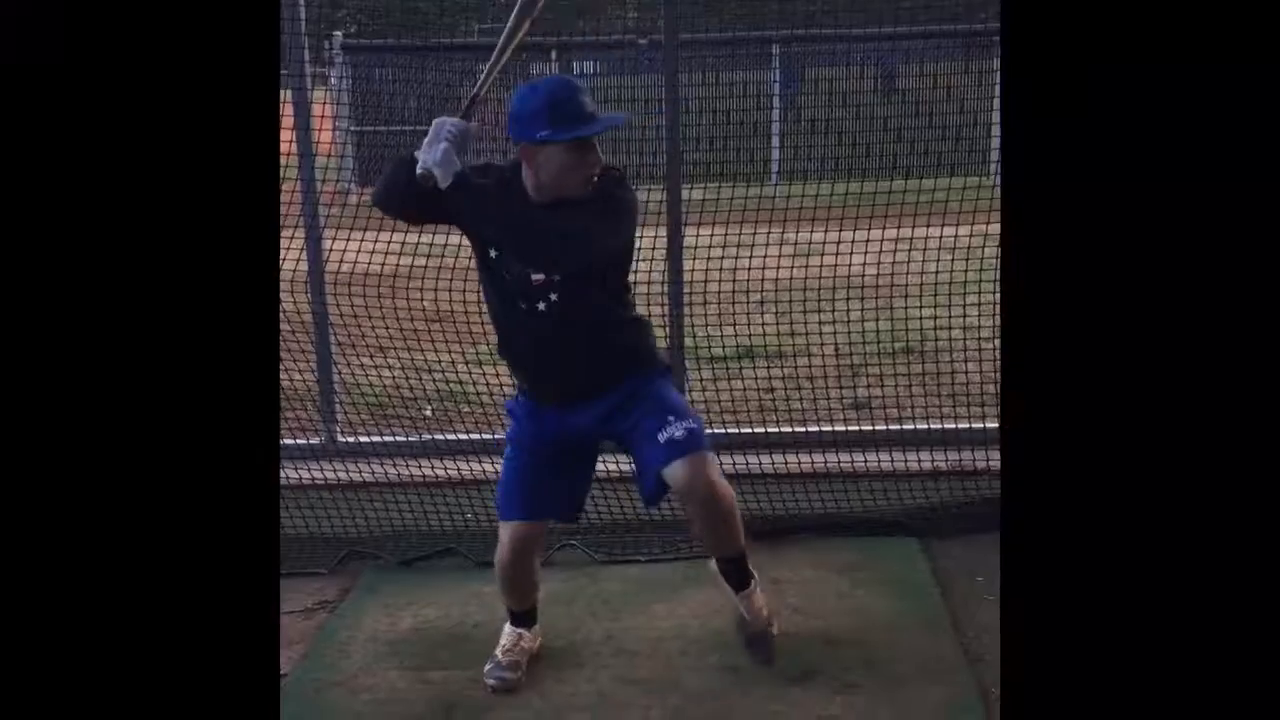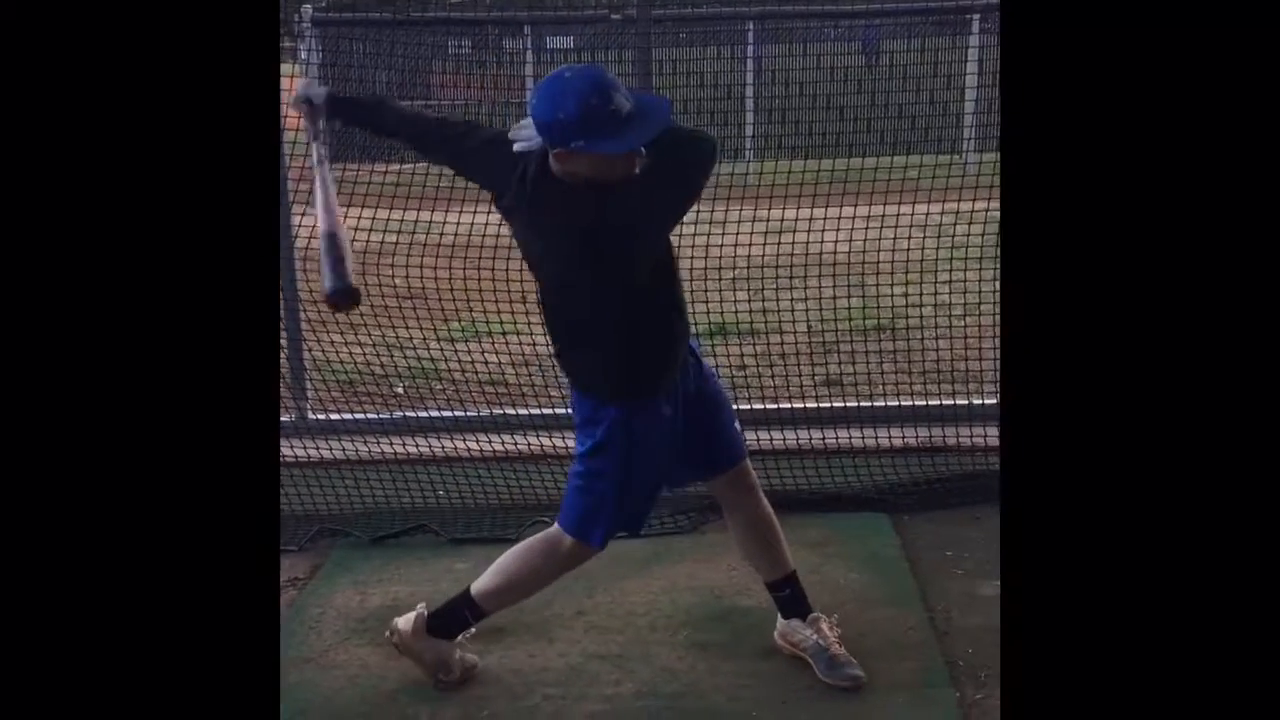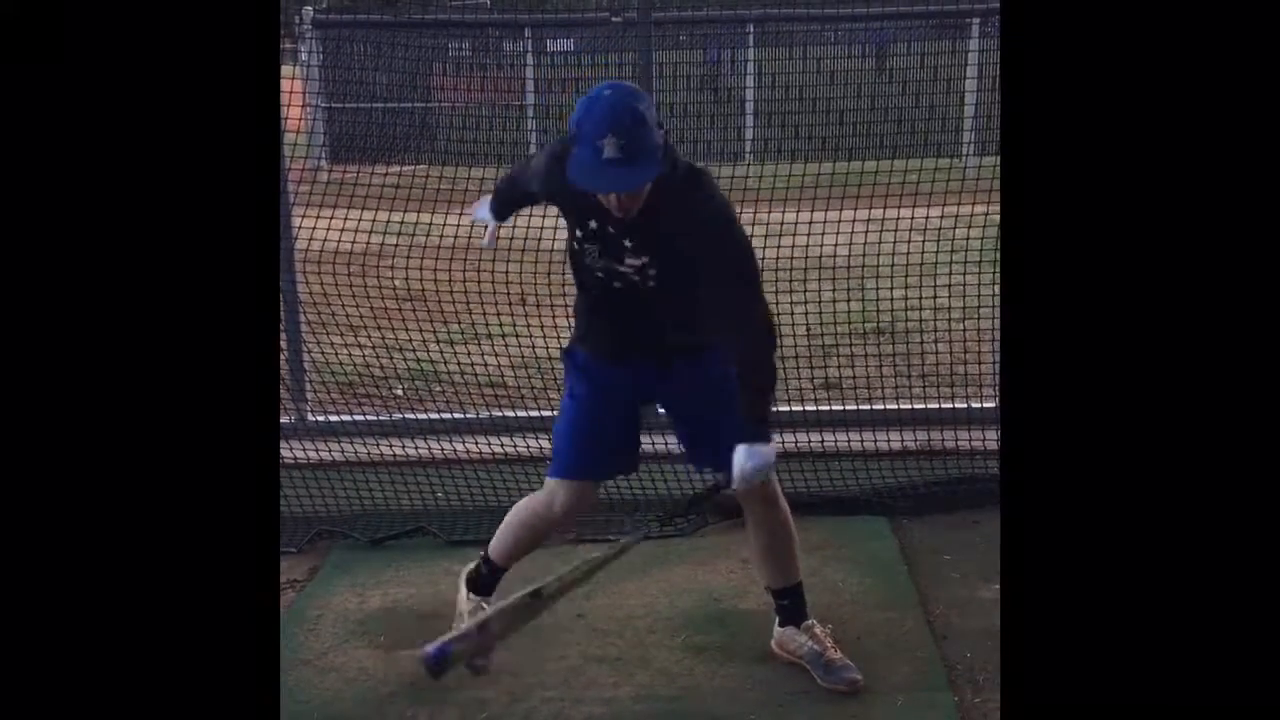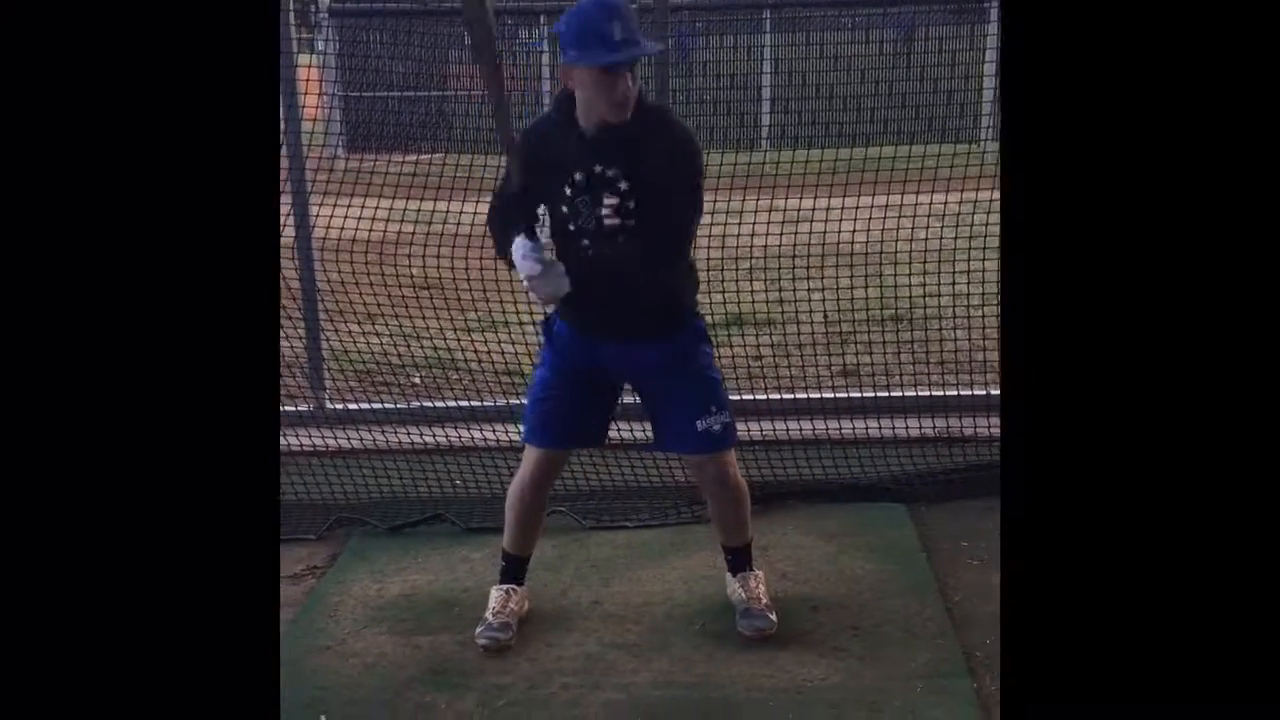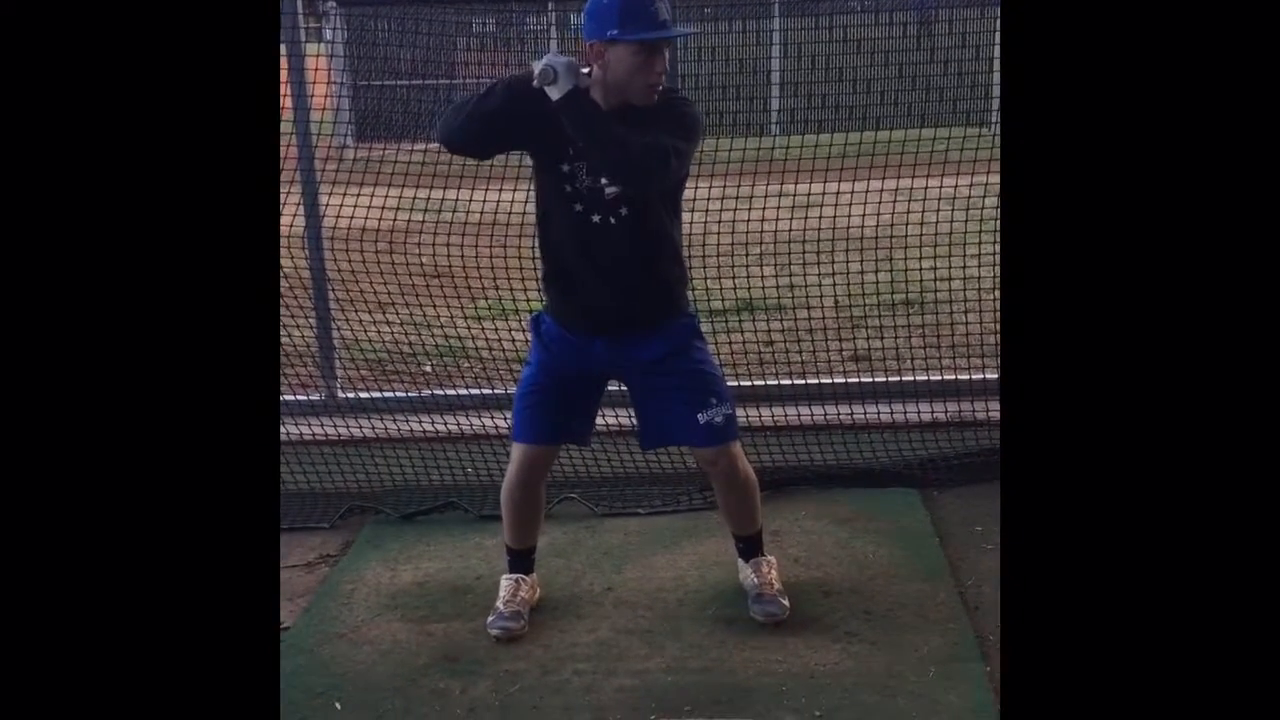
dt=1s
person 1, frame 1
left shoulder: (610, 197)
right shoulder: (488, 187)
left elbow: (556, 249)
right elbow: (389, 199)
left wrist: (456, 188)
right wrist: (423, 163)
left hip: (630, 379)
right hip: (546, 399)
left knee: (698, 481)
right knee: (517, 538)
left ankle: (742, 585)
right ankle: (522, 629)
person 1, frame 2
left shoulder: (509, 165)
right shoulder: (614, 212)
left elbow: (432, 132)
right elbow: (697, 151)
left wrist: (331, 103)
left hip: (667, 358)
right hip: (623, 394)
left knee: (735, 482)
right knee: (580, 541)
left ankle: (798, 623)
right ankle: (426, 632)
person 1, frame 3
left shoulder: (700, 204)
right shoulder: (565, 166)
left elbow: (746, 317)
right elbow: (529, 175)
left wrist: (756, 429)
right wrist: (495, 206)
left hip: (694, 355)
right hip: (603, 356)
left knee: (759, 484)
right knee: (566, 498)
left ankle: (794, 626)
right ankle: (478, 586)
person 1, frame 4
left shoulder: (671, 143)
right shoulder: (542, 141)
left elbow: (668, 254)
right elbow: (505, 219)
left wrist: (575, 274)
right wrist: (519, 244)
left hip: (666, 331)
right hip: (579, 331)
left knee: (715, 463)
right knee: (537, 463)
left ankle: (742, 575)
right ankle: (510, 587)
person 1, frame 5
left shoulder: (675, 116)
right shoulder: (547, 112)
left elbow: (644, 172)
right elbow: (455, 134)
left wrist: (570, 101)
right wrist: (530, 84)
left hip: (658, 326)
right hip: (569, 326)
left knee: (722, 453)
right knee: (527, 459)
left ankle: (754, 561)
right ankle: (519, 576)
